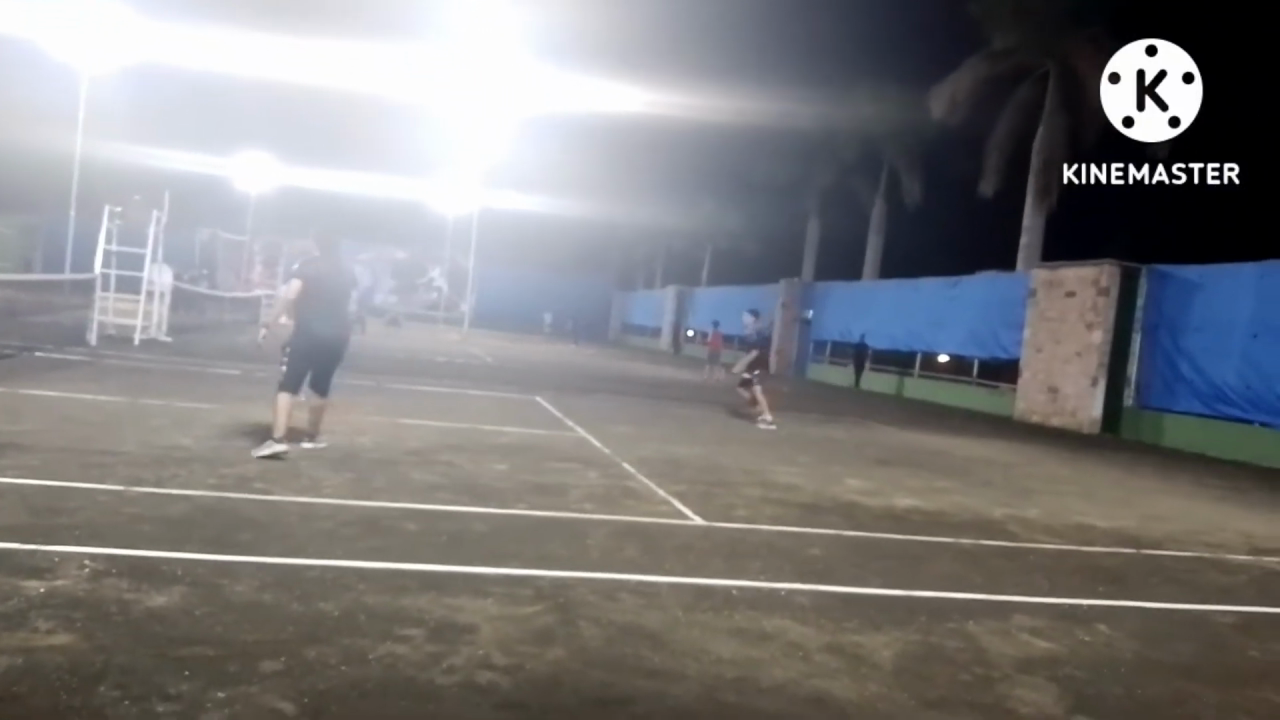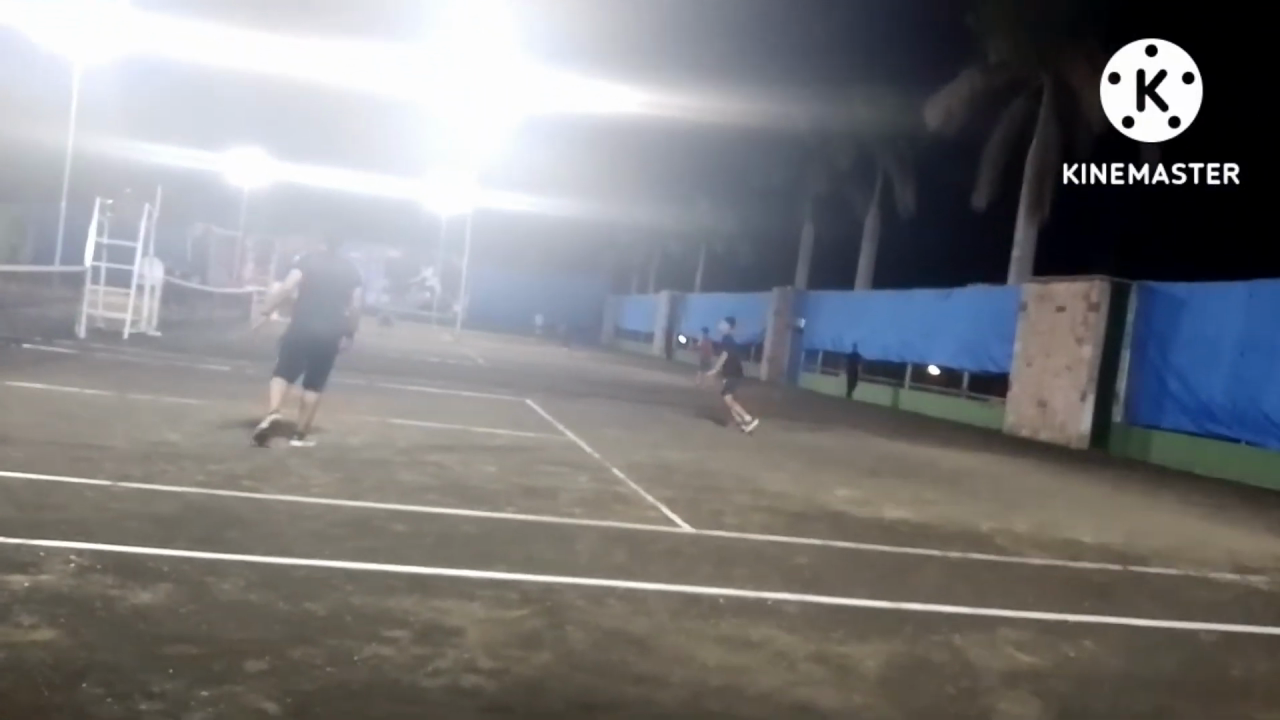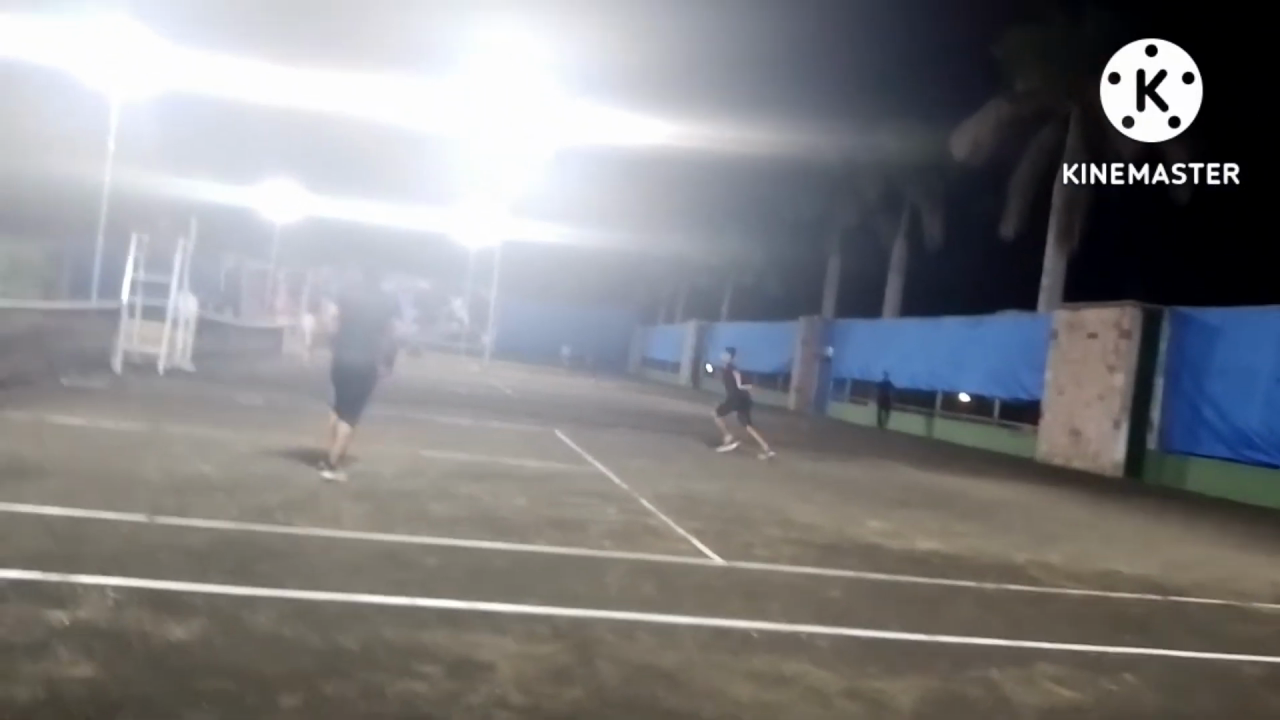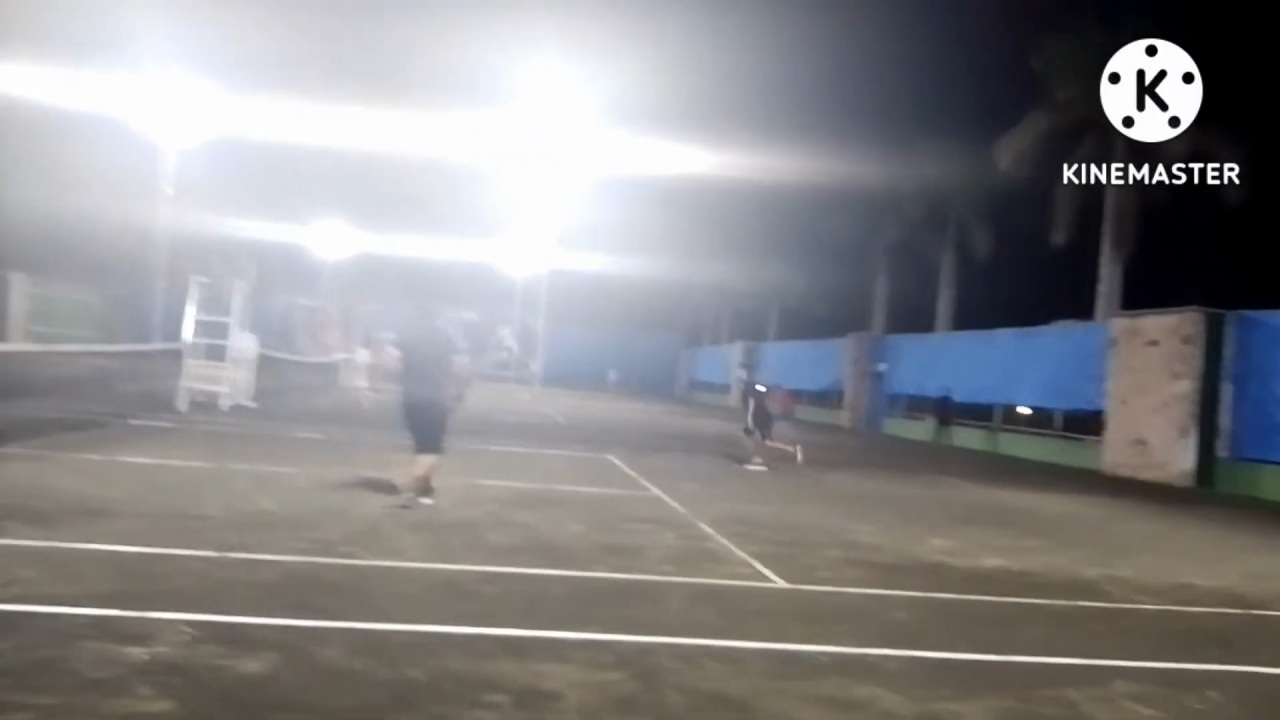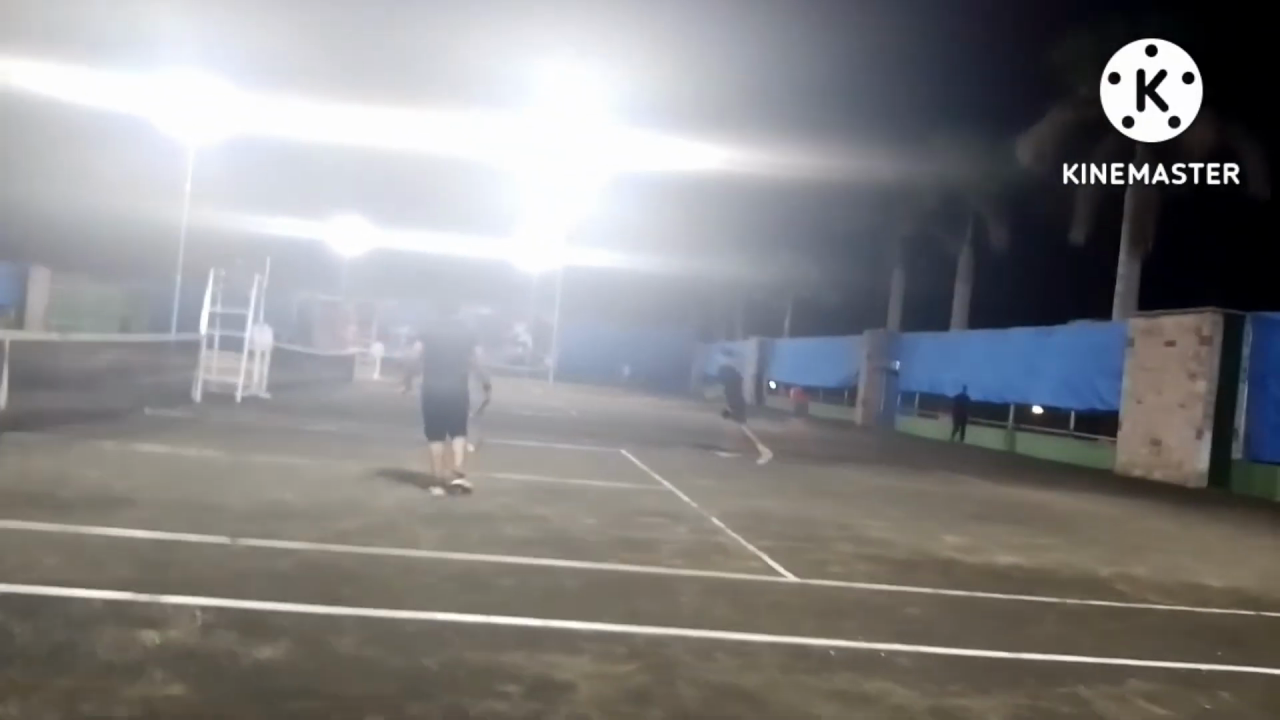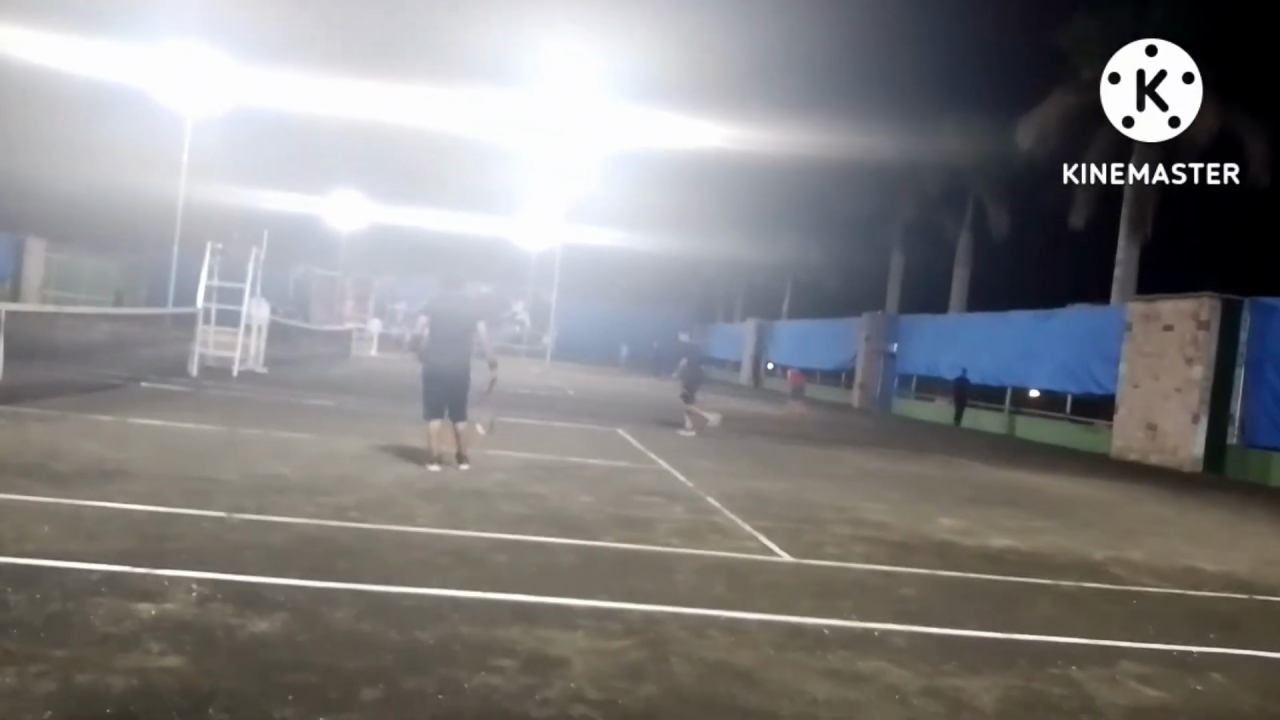
dt=0.2s
person 1, frame 1
left shoulder: (306, 266)
right shoulder: (348, 273)
left elbow: (289, 297)
right elbow: (349, 308)
left wrist: (268, 324)
right wrist: (344, 335)
left hip: (307, 334)
right hip: (336, 337)
left knee: (287, 387)
right knee: (321, 388)
left ankle: (278, 439)
right ankle: (311, 436)
person 1, frame 2
left shoulder: (308, 260)
right shoulder: (351, 271)
left elbow: (287, 287)
right elbow: (355, 307)
left wrist: (265, 311)
right wrist: (349, 333)
left hip: (302, 328)
right hip: (330, 334)
left knee: (282, 374)
right knee: (314, 385)
left ankle: (272, 413)
right ankle: (301, 434)
person 1, frame 3
left shoulder: (347, 294)
right shoulder: (388, 302)
left elbow: (331, 322)
right elbow: (388, 335)
right wrist: (386, 360)
left hip: (342, 359)
right hip: (366, 363)
left knee: (340, 407)
right knee: (350, 414)
left ankle: (330, 456)
right ankle: (332, 464)
person 1, frame 4
left shoulder: (407, 335)
right shoulder: (444, 338)
left elbow: (397, 364)
right elbow: (451, 371)
right wrist: (451, 397)
left hip: (411, 397)
right hip: (433, 398)
left knee: (423, 445)
right knee: (433, 449)
left ankle: (424, 489)
right ankle: (409, 485)
person 1, frame 5
left shoulder: (430, 330)
right shoulder: (466, 332)
left elbow: (417, 356)
right elbow: (476, 362)
left wrist: (409, 379)
right wrist: (487, 385)
left hip: (431, 389)
right hip: (457, 389)
left knee: (435, 435)
right knee: (459, 433)
left ankle: (440, 481)
right ankle: (458, 475)
person 1, frame 6
left shoulder: (434, 305)
right shoulder: (472, 307)
left elbow: (420, 330)
right elbow: (483, 338)
left wrist: (422, 354)
right wrist: (492, 363)
left hip: (435, 365)
right hip: (460, 367)
left knee: (434, 413)
right knee: (459, 414)
left ankle: (434, 459)
right ankle: (463, 458)
